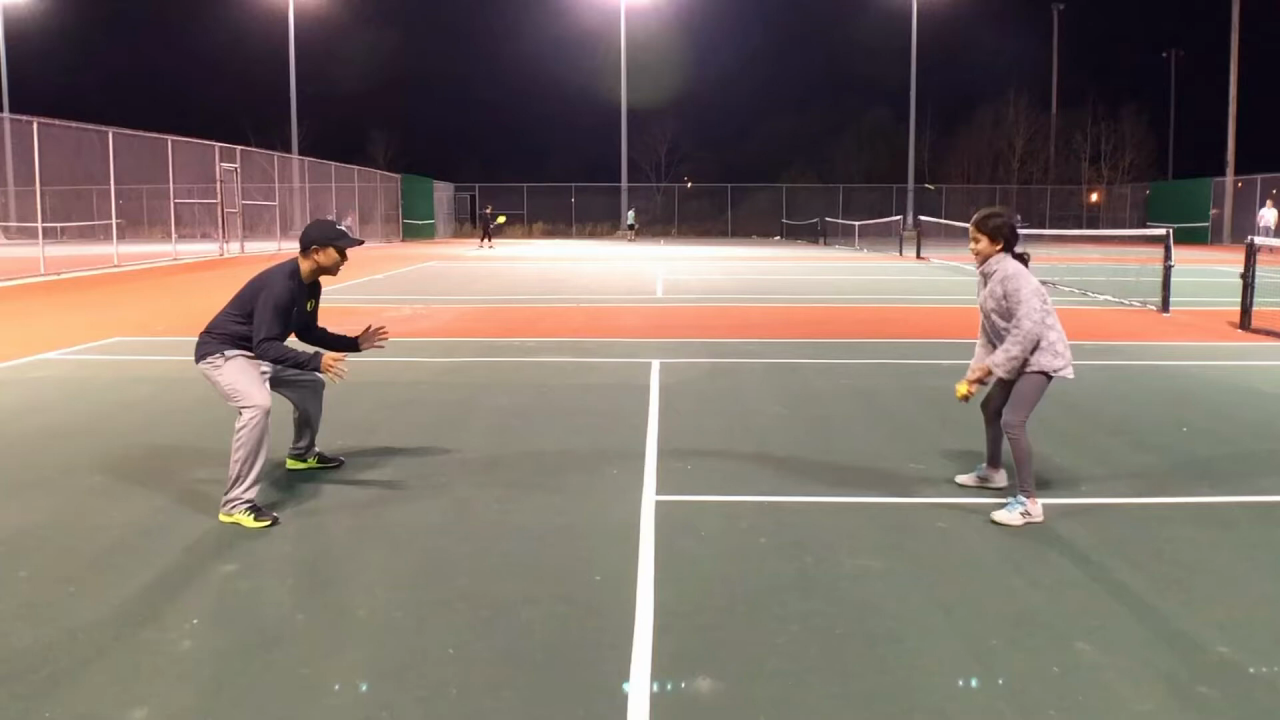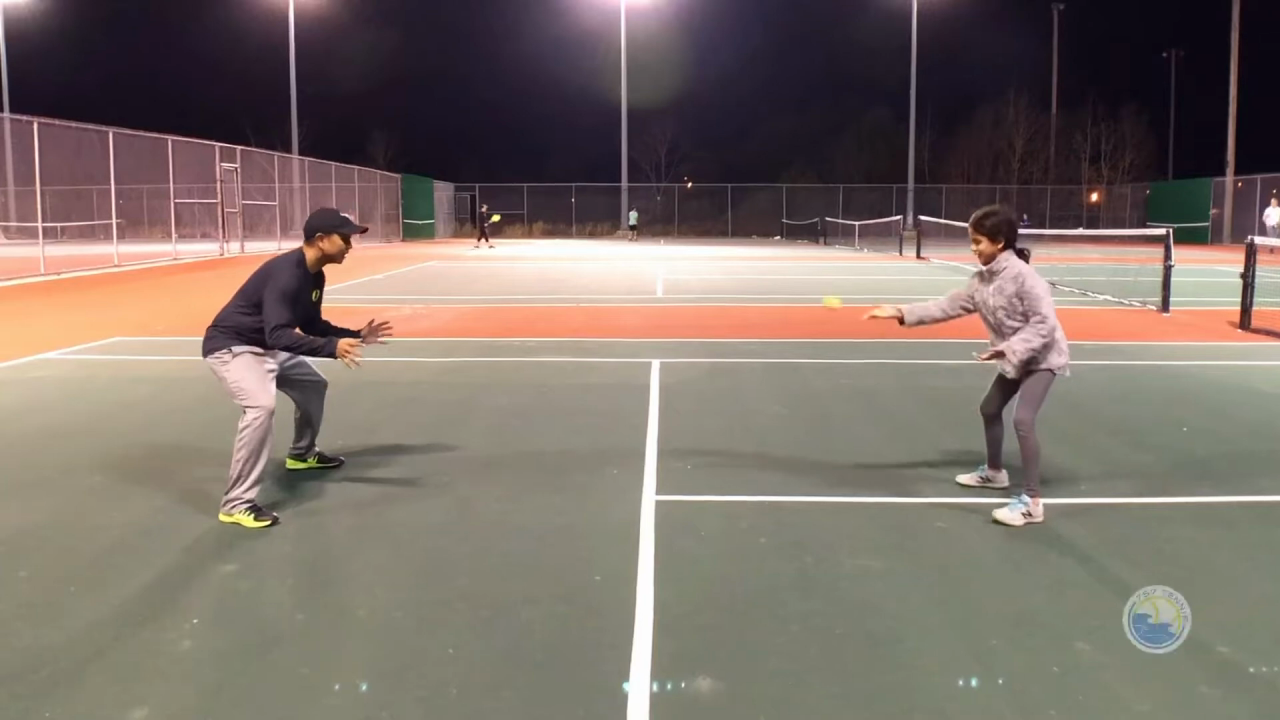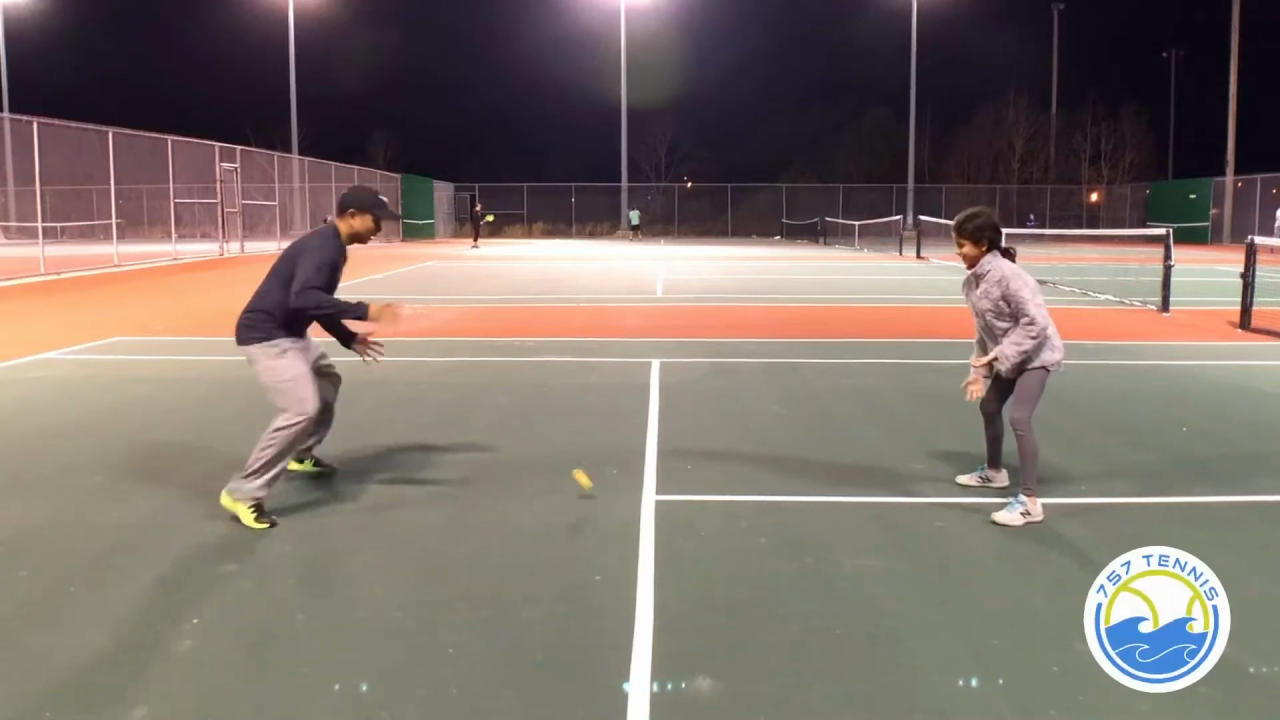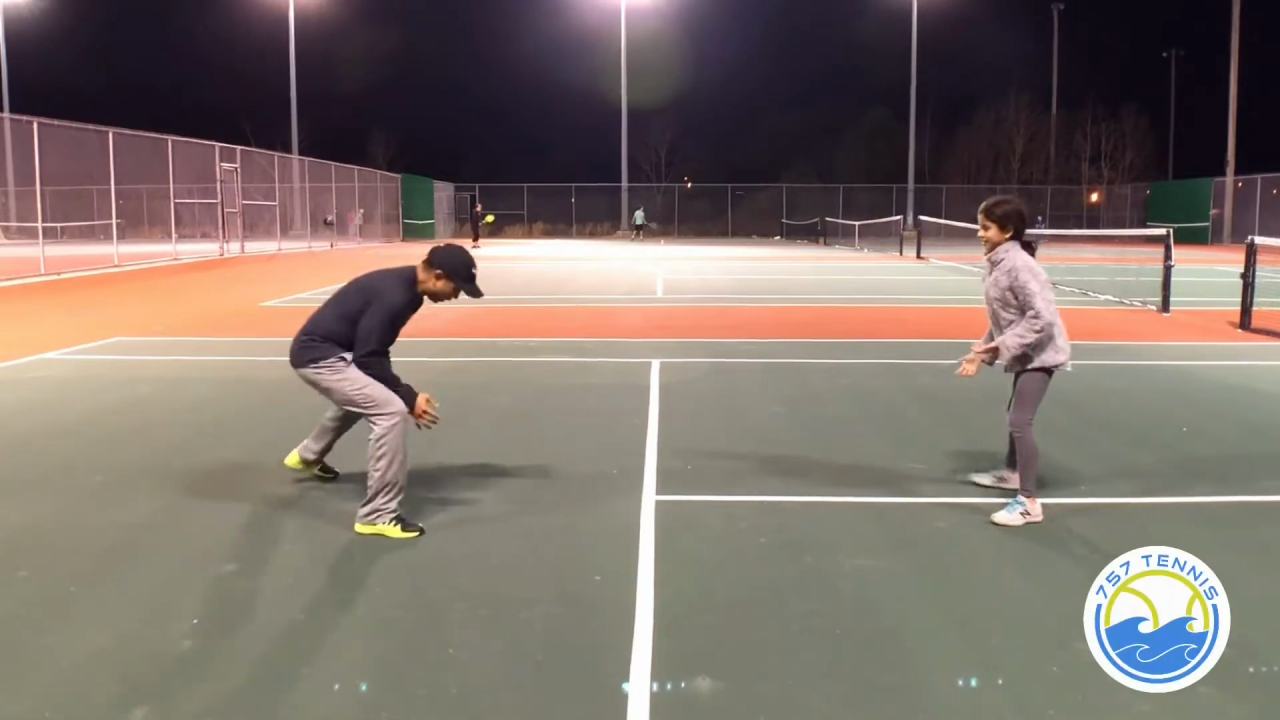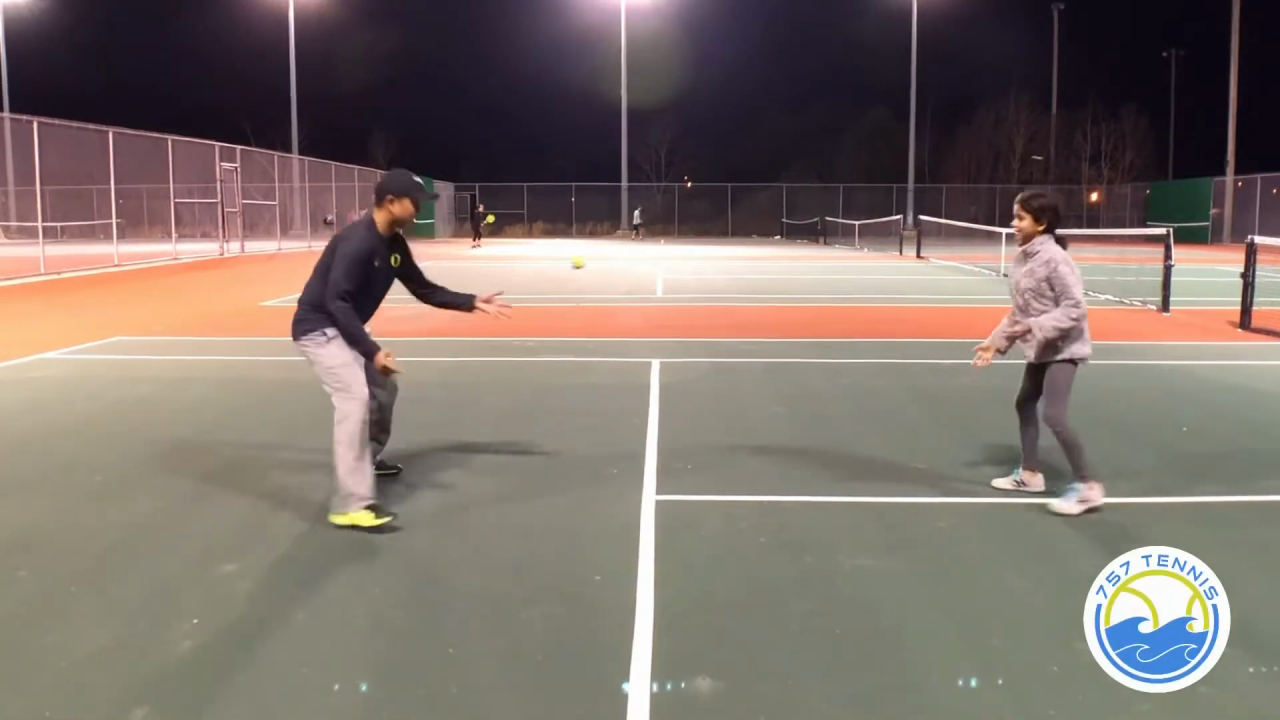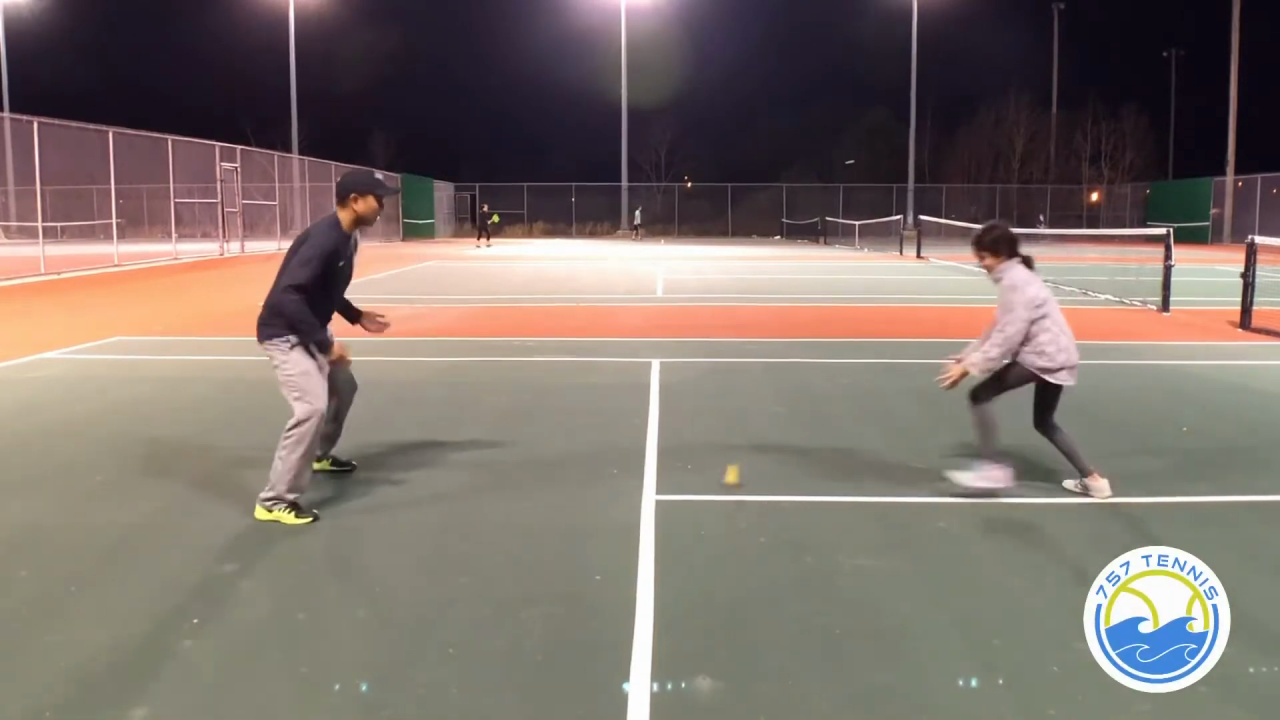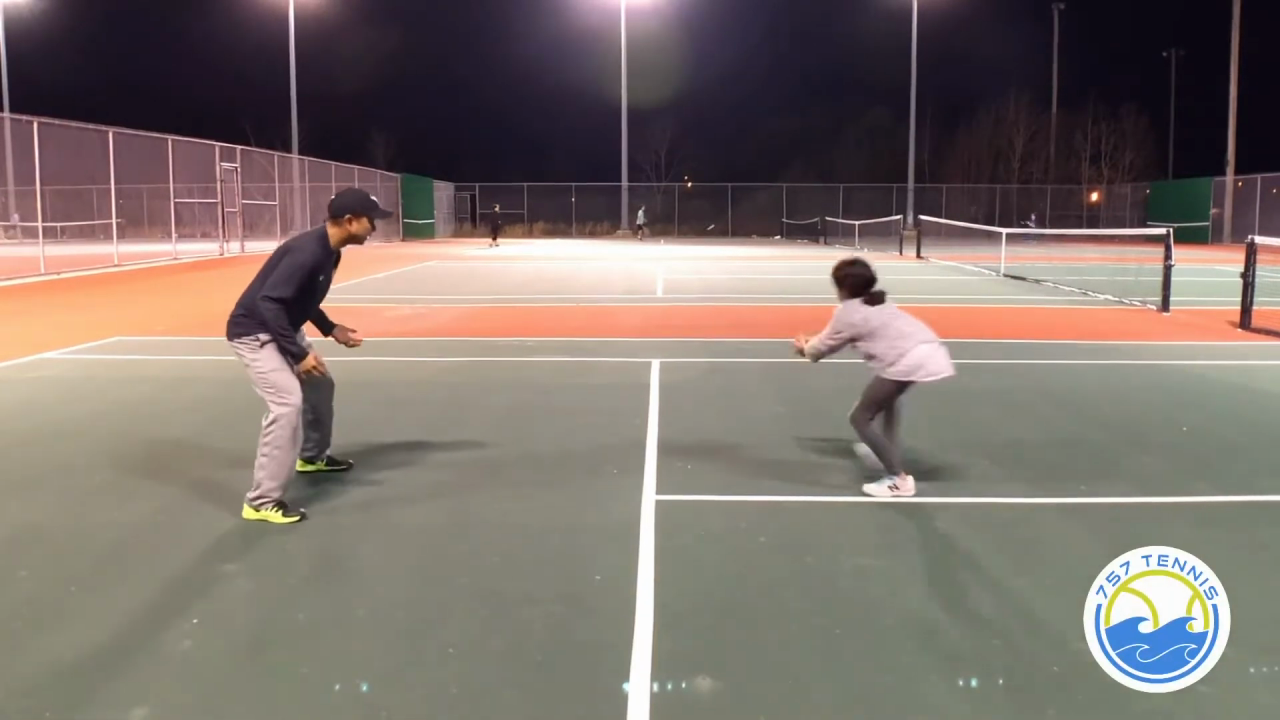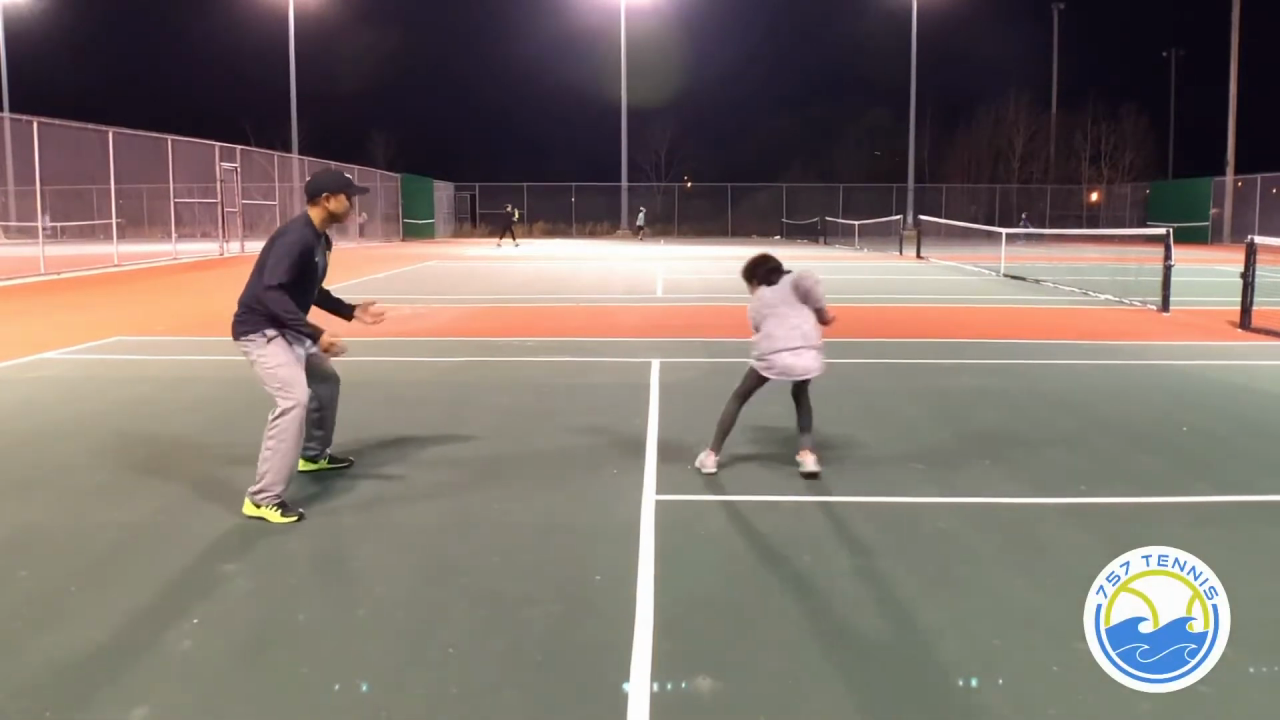
dt=0.5s
person 1, frame 1
left shoulder: (311, 285)
right shoulder: (280, 285)
left elbow: (307, 332)
right elbow: (266, 345)
left wrist: (355, 343)
right wrist: (315, 361)
left hip: (256, 349)
right hip: (221, 351)
left knee: (311, 385)
right knee: (258, 405)
left ankle: (302, 454)
right ankle: (237, 504)
person 1, frame 2
left shoulder: (314, 276)
right shoulder: (286, 273)
left elbow: (310, 324)
right elbow: (278, 335)
left wrist: (356, 336)
right wrist: (332, 347)
left hip: (265, 345)
right hip: (230, 346)
left knee: (313, 385)
right knee: (262, 405)
left ankle: (302, 454)
right ankle: (237, 503)
person 1, frame 3
left shoulder: (336, 249)
right shoulder: (323, 247)
right elbow: (303, 298)
left wrist: (349, 337)
right wrist: (362, 311)
left hip: (287, 333)
right hip: (266, 334)
left knee: (328, 383)
right knee: (303, 409)
left ankle: (301, 456)
right ankle: (244, 492)
person 1, frame 4
left shoulder: (408, 290)
right shoulder: (393, 296)
left elbow: (376, 351)
right elbow: (368, 358)
left wrist: (404, 395)
right wrist: (409, 397)
left hip: (322, 350)
right hip: (319, 356)
left knee: (360, 400)
right knee: (392, 412)
left ankle: (307, 456)
right ankle: (378, 515)
person 1, frame 5
left shoulder: (395, 244)
right shoulder: (358, 241)
left elbow: (423, 289)
right elbow: (337, 302)
left wrist: (472, 302)
right wrist: (374, 350)
left hip: (347, 330)
right hip: (319, 328)
left knee: (383, 390)
right knee: (356, 400)
left ankle: (365, 460)
right ankle: (354, 504)
person 1, frame 6
left shoulder: (348, 239)
right shoulder: (325, 239)
right elbow: (288, 294)
left wrist: (358, 316)
right wrist: (326, 343)
left hip: (308, 330)
right hip: (285, 332)
left knee: (343, 387)
right knee: (312, 407)
left ankle: (320, 455)
right ankle: (275, 501)
person 1, frame 7
left shoulder: (331, 253)
right shoulder: (308, 252)
right elbow: (269, 302)
left wrist: (330, 329)
right wrist: (299, 354)
left hip: (281, 331)
right hip: (254, 332)
left knee: (320, 387)
right knee: (287, 404)
left ankle: (312, 456)
right ankle: (262, 500)
person 1, frame 8
left shoulder: (321, 239)
right shoulder: (297, 237)
right elbow: (271, 291)
left wrist: (350, 311)
right wrist: (315, 333)
left hip: (286, 329)
right hip: (261, 329)
left knee: (327, 382)
right knee: (294, 398)
left ankle: (314, 454)
right ankle: (263, 498)
person 2, frame 1
left shoulder: (1014, 276)
right shoulder: (986, 278)
left elbow: (1027, 330)
right elbow: (987, 332)
left wrist: (993, 366)
right wrist: (978, 369)
left hip: (1041, 356)
right hip: (1016, 359)
left knee: (1012, 422)
right knee: (990, 407)
left ankle: (1029, 502)
right ankle: (993, 471)
person 2, frame 2
left shoulder: (1023, 276)
right shoulder: (983, 279)
left elbow: (1045, 323)
right elbow: (948, 306)
left wrist: (1010, 349)
right wrist: (901, 314)
left hip: (1043, 357)
right hip: (1015, 358)
left knee: (1023, 420)
right knee: (989, 408)
left ankle: (1031, 502)
right ankle: (995, 471)
person 2, frame 3
left shoulder: (1008, 276)
right shoulder: (972, 282)
left elbow: (1035, 323)
right elbow: (985, 331)
left wrist: (1001, 354)
right wrist: (980, 370)
left hip: (1036, 354)
right hip: (1008, 357)
left knee: (1019, 419)
right knee: (989, 407)
left ankle: (1030, 502)
right ankle: (994, 471)
person 2, frame 4
left shoulder: (1020, 266)
right shoulder: (995, 266)
left elbow: (1042, 317)
left wrist: (1003, 345)
right wrist: (982, 352)
left hip: (1040, 353)
right hip: (1023, 354)
left knee: (1019, 422)
right knee: (1015, 417)
left ankle: (1029, 502)
right ankle: (1012, 472)
person 2, frame 5
left shoulder: (1055, 259)
right shoulder: (1021, 261)
left elbow: (1076, 309)
right elbow: (1020, 310)
left wrist: (1034, 327)
right wrist: (997, 342)
left hip: (1063, 348)
right hip: (1041, 348)
left knee: (1054, 416)
right knee: (1024, 404)
left ankle: (1088, 485)
right ankle: (1030, 474)
person 2, frame 6
left shoulder: (1014, 283)
right shoulder: (1018, 277)
left elbow: (1008, 336)
right elbow: (999, 330)
left wrist: (972, 366)
right wrist: (967, 356)
left hip: (1041, 356)
right hip: (1059, 356)
left knee: (978, 397)
right knee: (1044, 422)
left ankle: (991, 467)
right ankle: (1092, 479)
person 2, frame 7
left shoulder: (847, 314)
right shoulder: (880, 305)
left elbow: (826, 345)
left wrist: (807, 350)
right wrist: (813, 344)
left hip: (904, 363)
right hip: (930, 353)
left knee: (860, 419)
right knee: (887, 396)
left ankle: (900, 479)
right ankle: (887, 449)
person 2, frame 8
left shoulder: (756, 306)
right shoulder: (793, 283)
left elbow: (766, 338)
right elbow: (808, 280)
right wrist: (820, 311)
left hip: (773, 358)
right hip: (806, 356)
left knee: (738, 398)
right knee: (800, 395)
left ankle: (712, 455)
right ankle: (806, 454)
